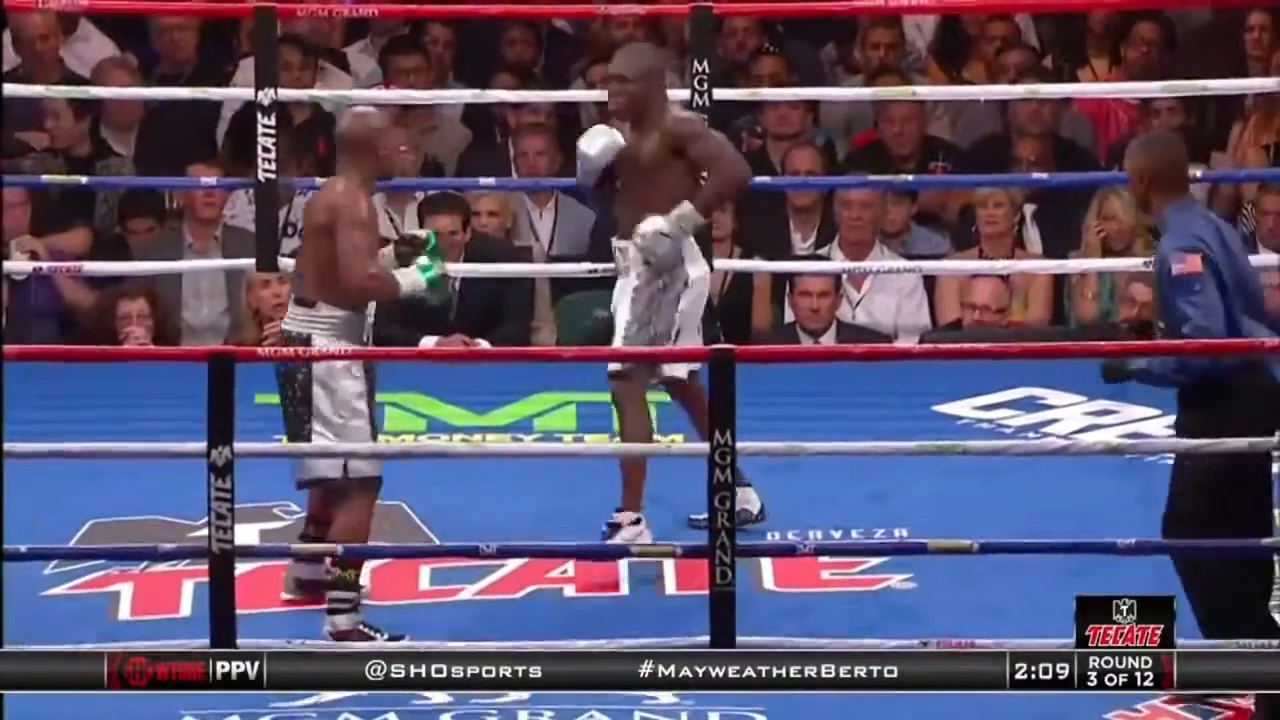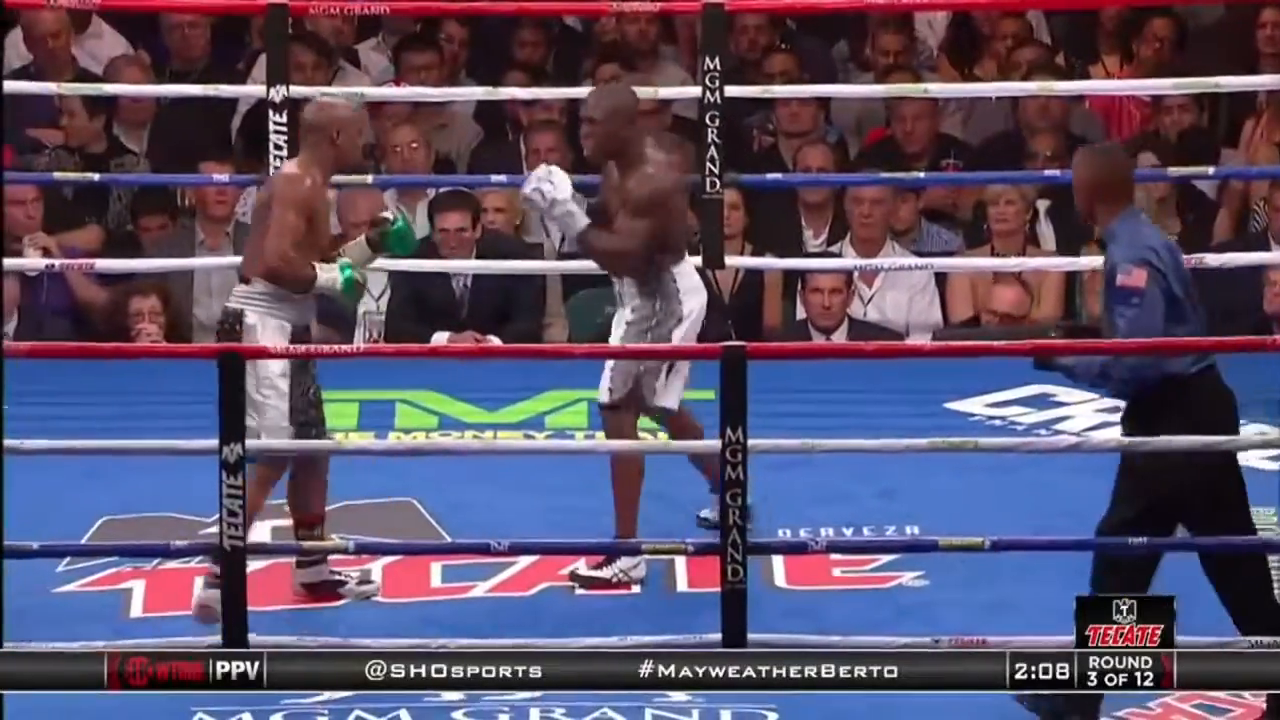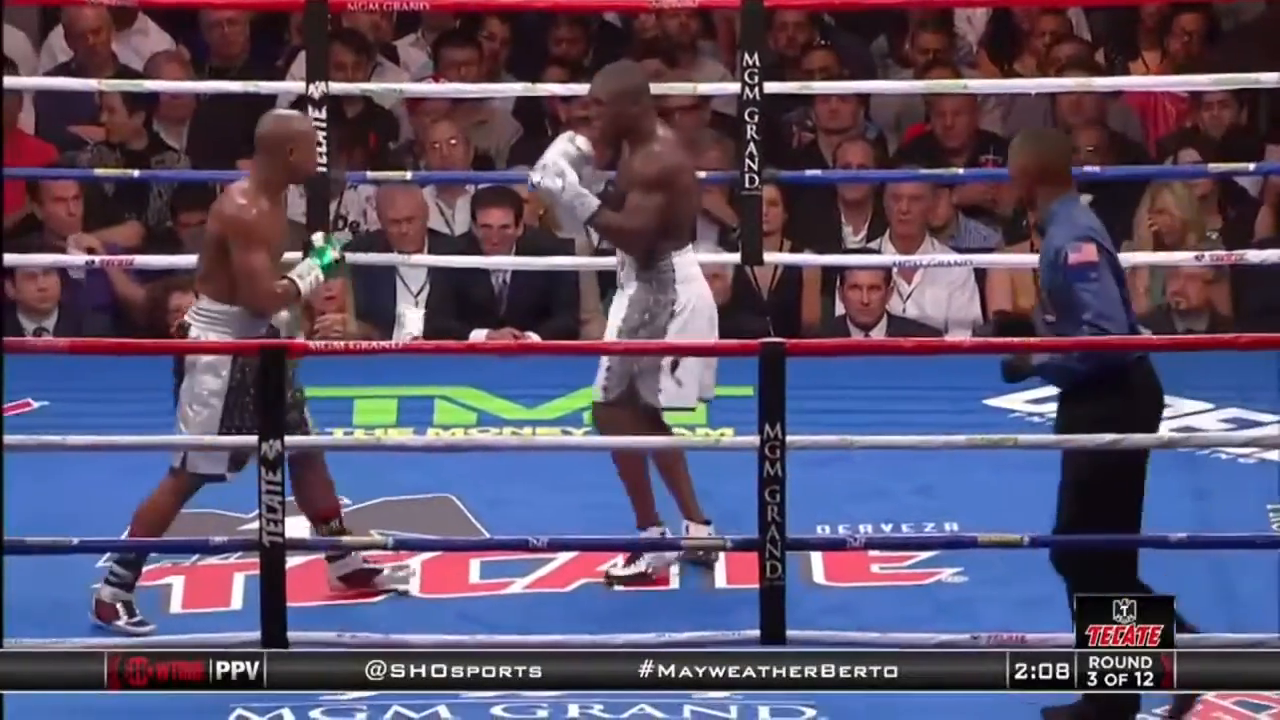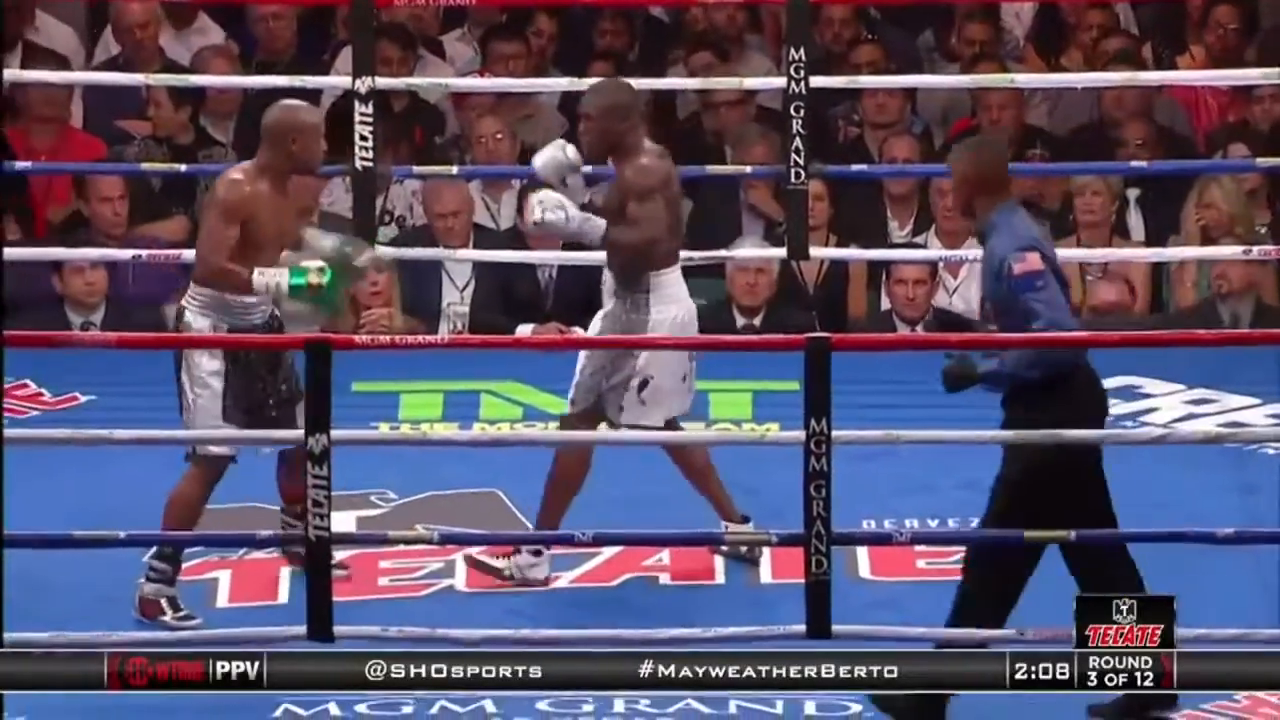
dt=0.3s
person 1, frame 1
left shoulder: (1181, 244)
right shoulder: (1210, 225)
left elbow: (1201, 347)
left wrist: (1133, 366)
right wrist: (1158, 334)
left hip: (1227, 404)
left knee: (1228, 549)
right knee: (1195, 534)
person 1, frame 2
left shoulder: (1130, 256)
right shoulder: (1142, 239)
left elbow: (1133, 363)
left wrist: (1066, 360)
left hip: (1184, 415)
right hip: (1171, 411)
left knee: (1230, 559)
right knee: (1122, 549)
person 1, frame 3
left shoulder: (1072, 238)
right shoulder: (1071, 227)
left elbow: (1106, 332)
left wrist: (1037, 362)
right wrist: (1034, 330)
left hip: (1111, 403)
right hip: (1107, 400)
left knee: (1084, 550)
right knee: (1101, 549)
person 1, frame 4
left shoulder: (1012, 246)
right shoulder: (1013, 234)
left elbow: (1054, 340)
left wrist: (980, 371)
left hip: (1052, 410)
right hip: (1060, 404)
left knee: (997, 556)
right knee: (1095, 551)
person 2, frame 1
left shoulder: (338, 197)
right shoulder: (352, 203)
right elbow: (357, 282)
left wrist: (399, 261)
right wrist: (417, 280)
left hip: (328, 344)
right hip: (324, 347)
left knee: (339, 474)
right knee: (358, 484)
left ankle: (308, 569)
right ankle: (345, 619)
person 2, frame 2
left shoulder: (312, 185)
right shoulder: (296, 183)
right elbow: (275, 262)
left wrist: (371, 244)
right wrist: (334, 278)
left hip: (287, 328)
right hip: (260, 328)
left knee: (314, 452)
right knee: (265, 464)
left ankle: (313, 571)
right ankle: (219, 590)
person 2, frame 3
left shoulder: (274, 197)
right shoulder: (241, 211)
right elbow: (259, 298)
right wrist: (316, 268)
left hip: (256, 340)
right hip: (216, 345)
left knee: (306, 451)
right knee: (187, 475)
left ankle: (346, 565)
right ankle: (113, 589)
person 2, frame 4
left shoulder: (287, 187)
right shoulder: (234, 189)
right elbow: (209, 268)
left wrist: (331, 249)
right wrist: (283, 282)
left hip: (259, 326)
right hip: (214, 330)
left knee: (299, 439)
right knee: (210, 461)
left ankle: (298, 538)
right ankle: (155, 586)
person 3, frame 1
left shoulder: (679, 126)
right shoulder: (622, 129)
left elbow: (734, 172)
left wrist: (681, 219)
right wrist: (593, 168)
left hip: (666, 266)
right hip: (639, 267)
left knee: (627, 380)
right knee: (683, 385)
left ankle: (631, 521)
right ankle: (742, 493)
person 3, frame 2
left shoulder: (649, 179)
right shoulder: (620, 163)
left elbow: (619, 254)
right elbow: (606, 224)
left wrist: (567, 213)
right wrist: (561, 202)
left hip: (663, 296)
right hip: (653, 294)
left knee: (618, 415)
right knee: (662, 407)
left ankle: (626, 554)
person 3, frame 3
left shoulder: (655, 158)
right shoulder: (641, 146)
left elbow: (631, 233)
right elbow: (624, 217)
left wrist: (577, 198)
right wrist: (579, 176)
left hip: (662, 289)
right hip: (656, 285)
left knee: (613, 413)
right knee: (640, 413)
left ankle: (651, 539)
right ankle: (698, 529)
person 3, frame 4
left shoulder: (643, 171)
right shoulder: (638, 163)
left elbow: (649, 242)
right elbow: (624, 230)
left wrist: (579, 223)
right wrist: (574, 195)
left hip: (642, 307)
right hip: (662, 302)
left knee: (578, 424)
right knee: (662, 424)
left ankle: (535, 554)
right ankle: (737, 525)
